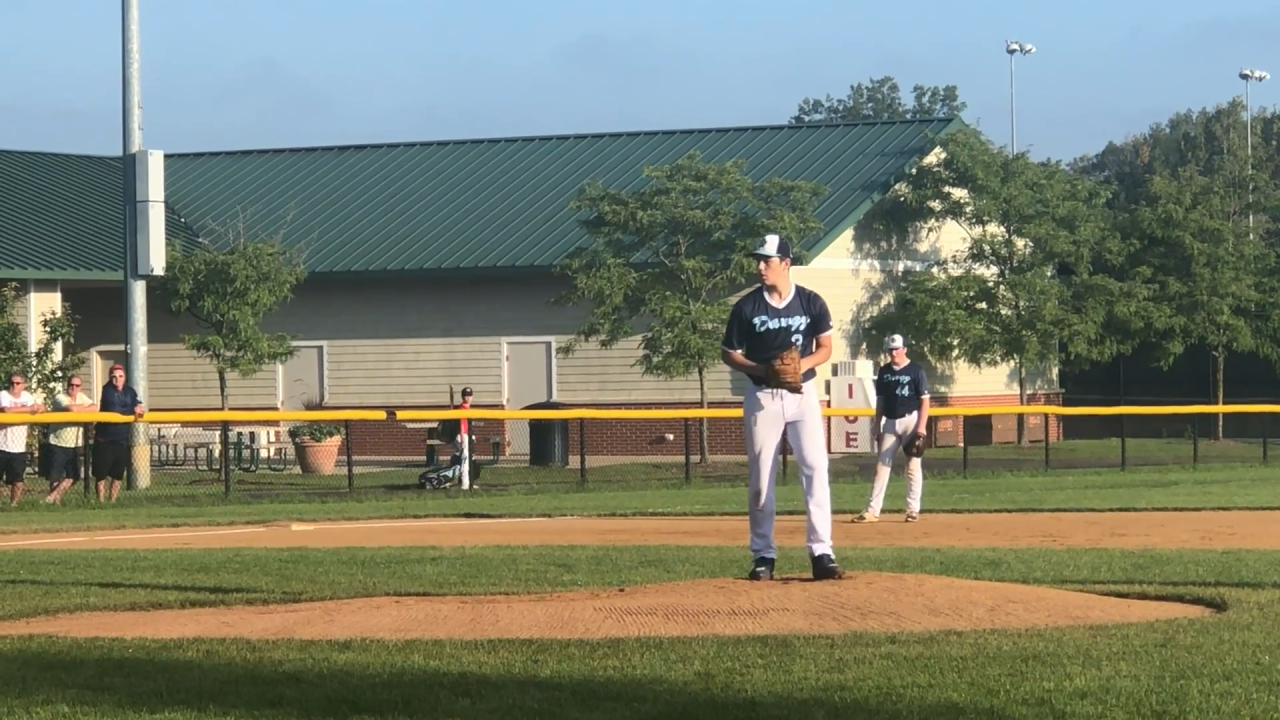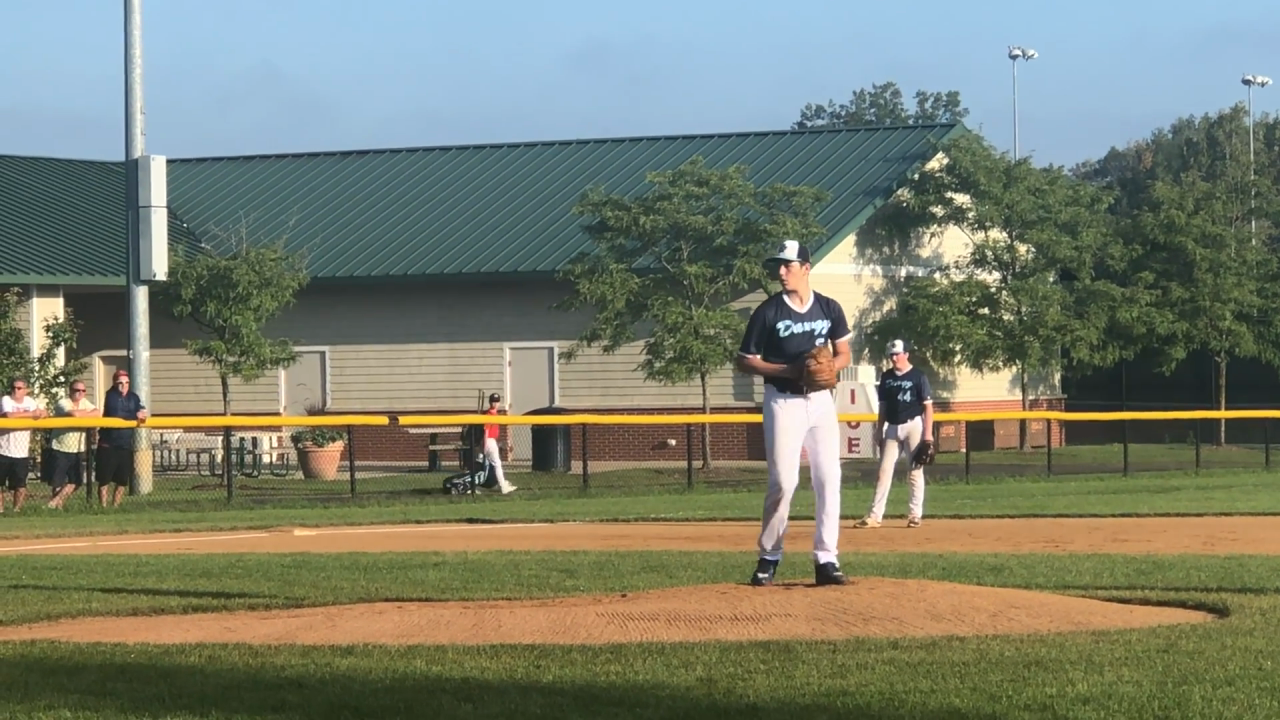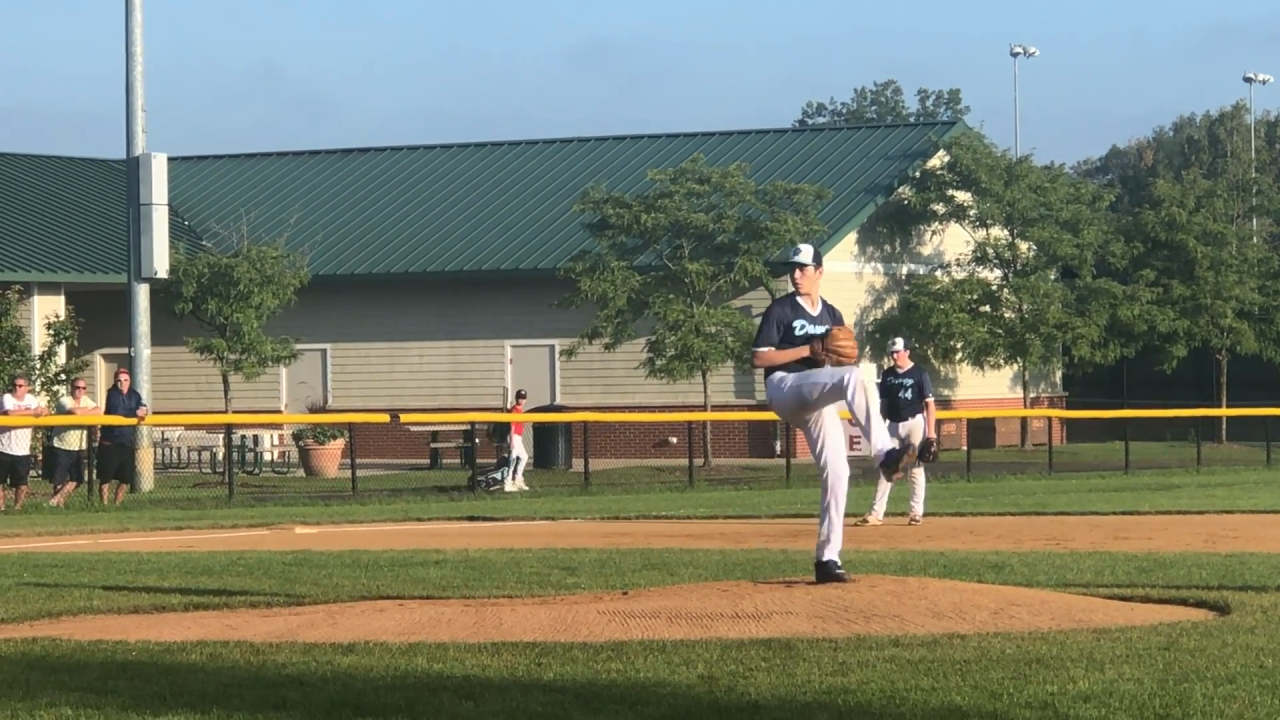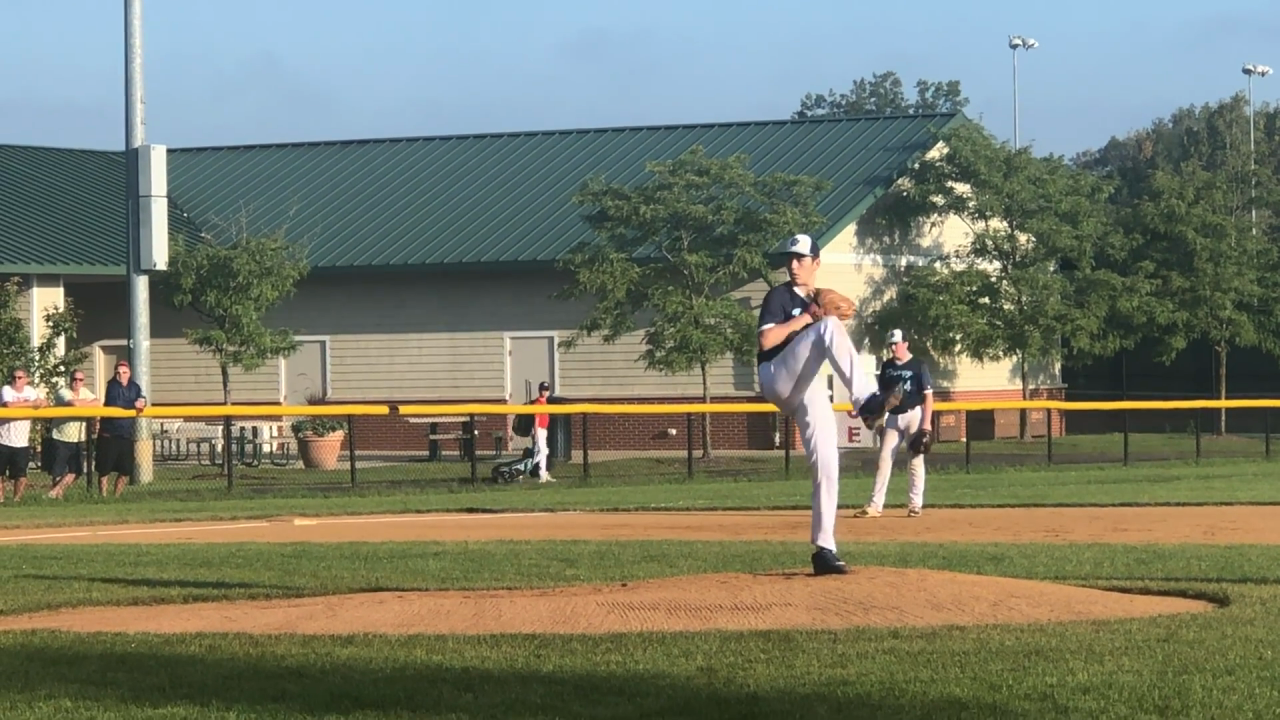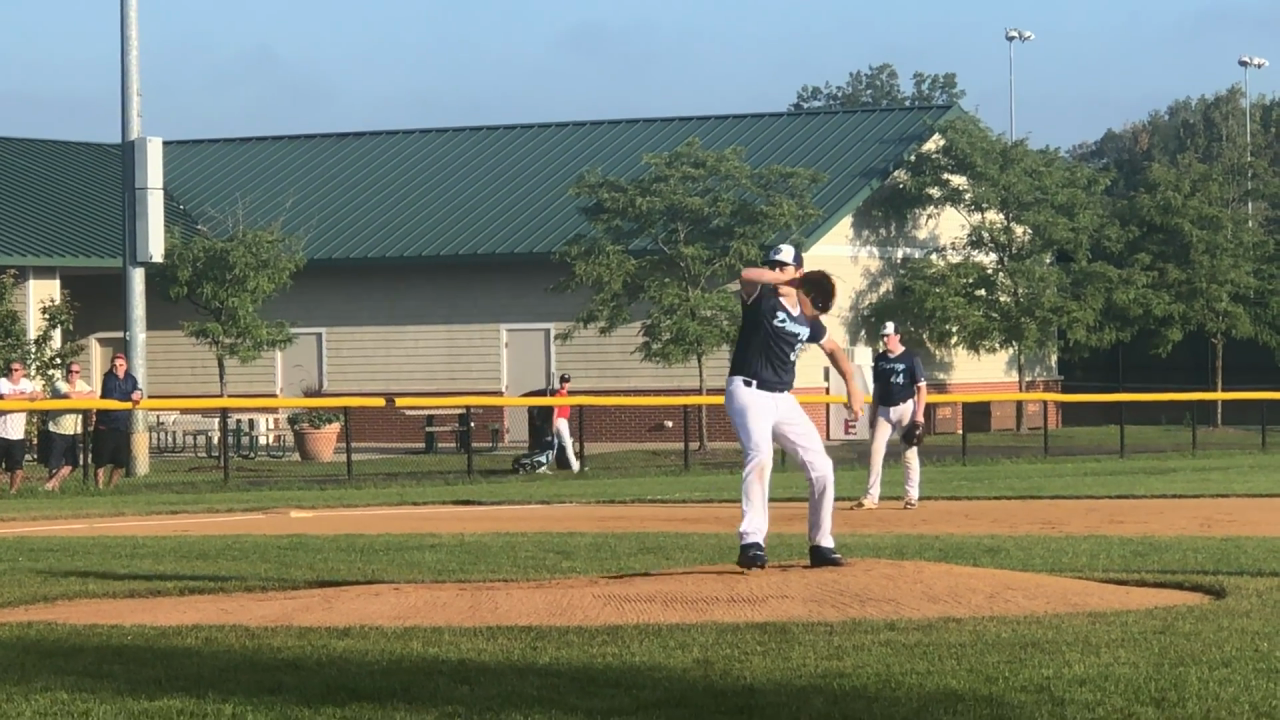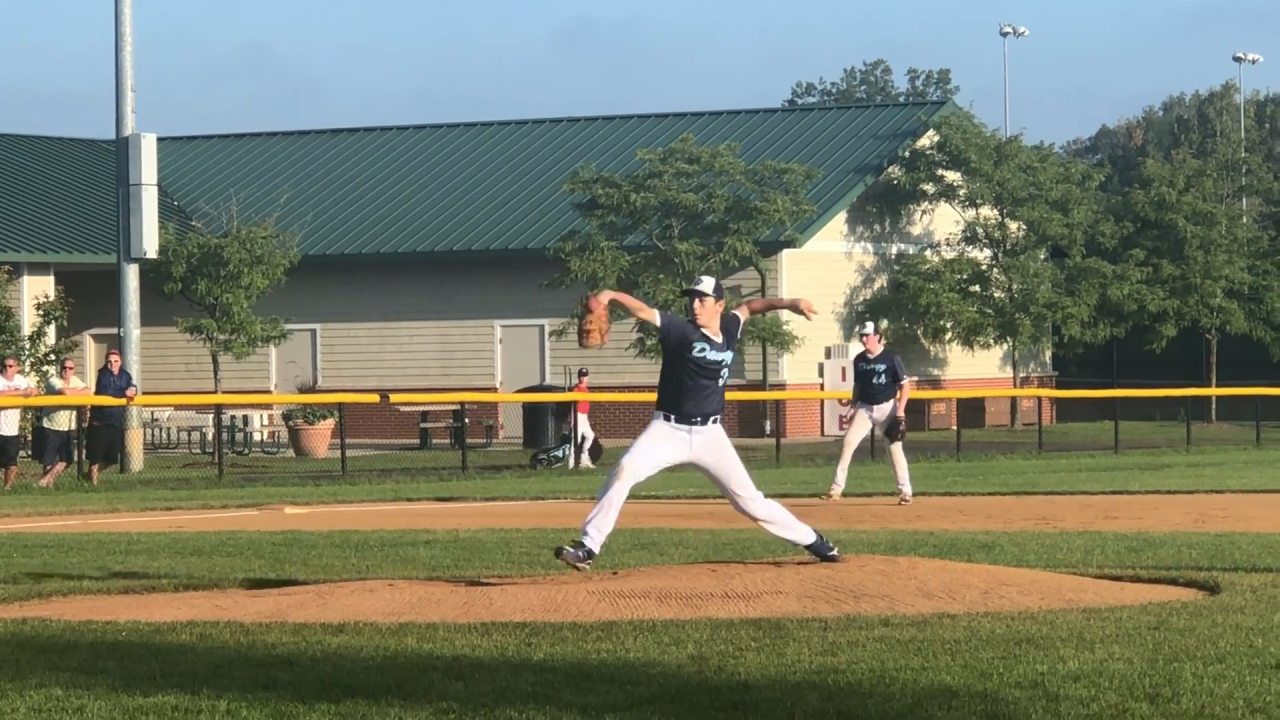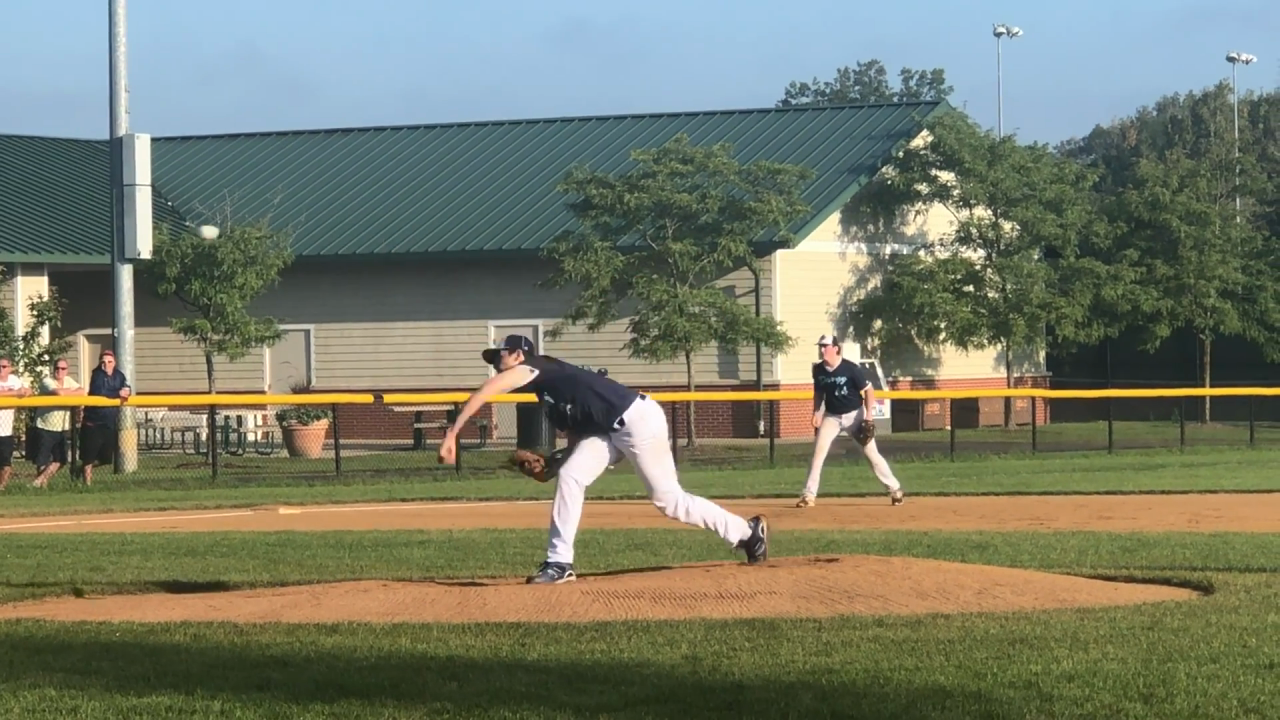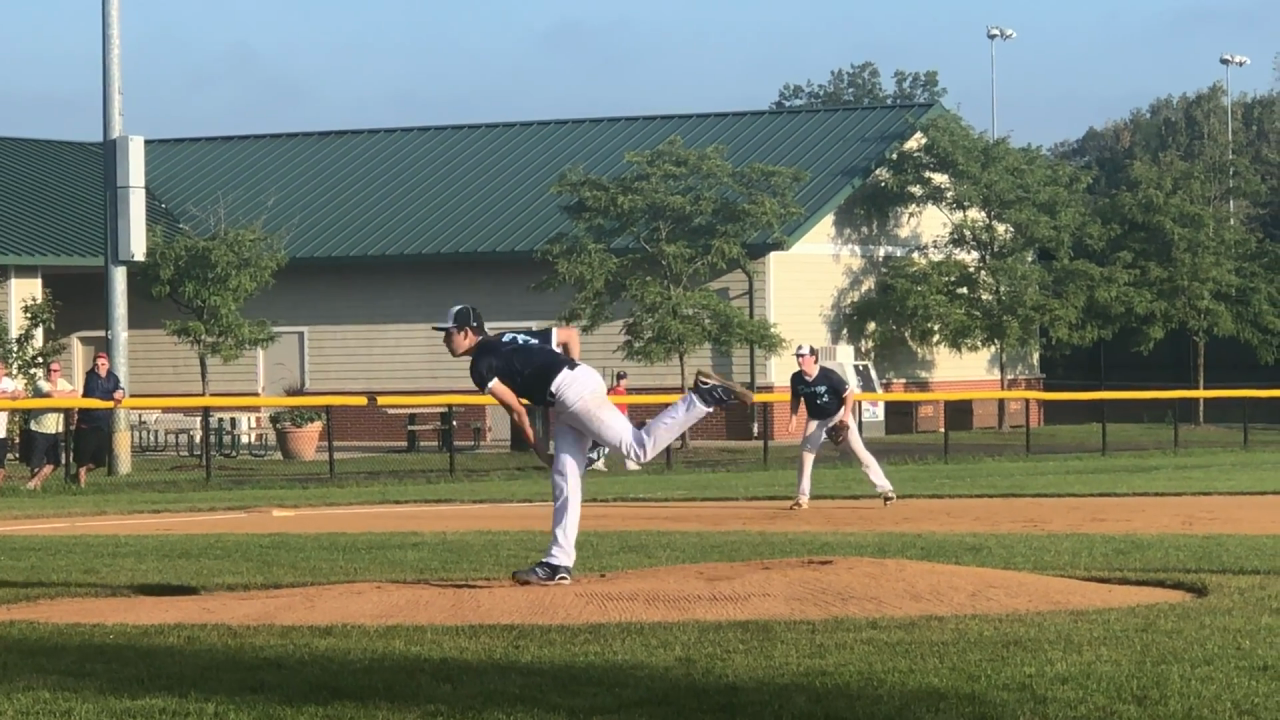
dt=0.3s
person 1, frame 1
left shoulder: (811, 302)
right shoulder: (746, 306)
left elbow: (825, 348)
right elbow: (729, 354)
left wrist: (802, 365)
right wrist: (760, 369)
left hip: (801, 393)
right hip: (762, 396)
left knee: (816, 468)
right knee: (761, 478)
left ankle: (822, 553)
right ankle: (764, 555)
person 1, frame 2
left shoulder: (830, 308)
right shoulder: (767, 311)
left elbow: (844, 354)
right elbow: (745, 361)
right wrist: (788, 369)
left hip: (821, 398)
right hip: (783, 400)
left knee: (830, 477)
right knee: (781, 481)
left ankle: (826, 560)
right ankle: (769, 555)
person 1, frame 3
left shoulder: (832, 314)
right shoulder: (779, 310)
right elbow: (759, 358)
right wrist: (808, 349)
left hip: (825, 397)
right hip: (785, 389)
left knee: (837, 473)
right knee: (852, 379)
left ankle: (828, 558)
right ankle: (885, 453)
person 1, frame 4
left shoulder: (825, 303)
right shoulder: (778, 296)
left elbow: (845, 348)
right elbow: (765, 341)
left wrist: (841, 315)
right wrist: (809, 315)
left hip: (810, 388)
right hip: (778, 377)
left knee: (826, 465)
right knee: (827, 328)
left ankle: (824, 550)
right ankle: (867, 400)
person 1, frame 5
left shoulder: (807, 318)
right shoulder: (760, 297)
left elbow: (834, 351)
right elbow: (746, 275)
left wrist: (853, 389)
right wrist: (791, 279)
left hip: (781, 399)
right hip: (747, 392)
left knee: (821, 468)
right knee: (760, 456)
left ankle: (821, 545)
right ankle: (752, 541)
person 1, frame 6
left shoulder: (730, 331)
right shoulder: (680, 329)
left elbow: (748, 307)
right elbow: (641, 308)
left wrist: (789, 303)
right wrist: (607, 295)
left hip: (707, 434)
right hip: (666, 431)
left knee: (749, 501)
right knee: (626, 470)
left ankle: (811, 540)
right ankle: (585, 548)
person 1, frame 7
left shoulder: (539, 369)
right shoulder: (549, 387)
left elbow: (492, 387)
right elbow: (578, 429)
left wrist: (454, 431)
left hip: (639, 420)
right hip: (614, 427)
left knee: (671, 502)
right knee: (570, 479)
left ankle: (746, 532)
right ankle: (560, 562)
person 1, frame 8
left shoulder: (480, 363)
right shoulder: (510, 342)
left elbow: (516, 409)
left wrist: (535, 446)
left hip: (572, 393)
right hip: (573, 392)
left knee: (638, 446)
right knee: (565, 479)
left ankle: (704, 395)
right ankle: (557, 562)
